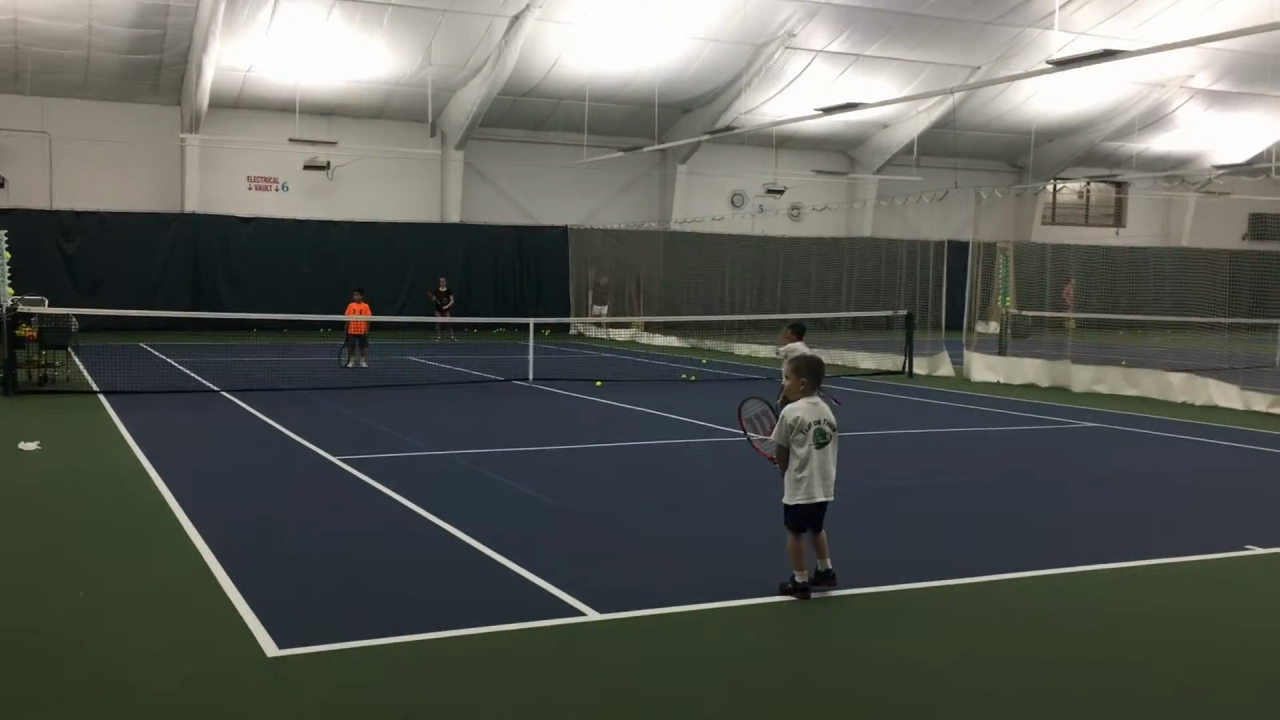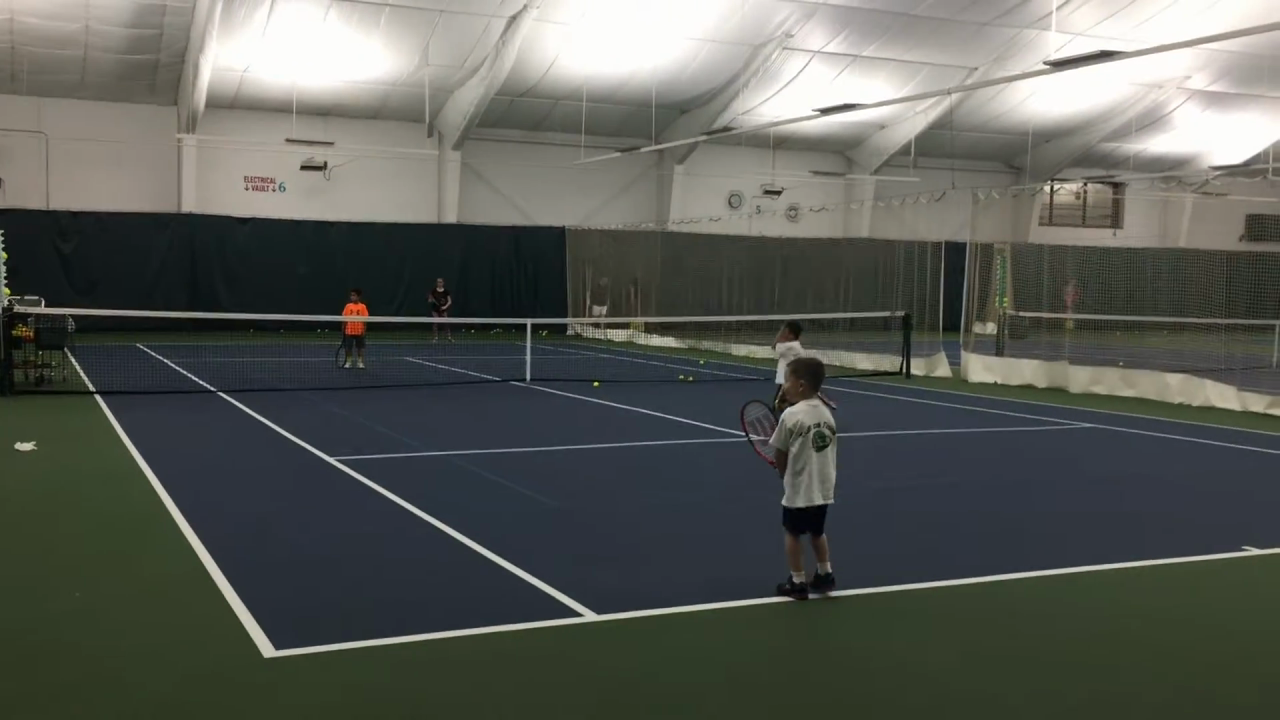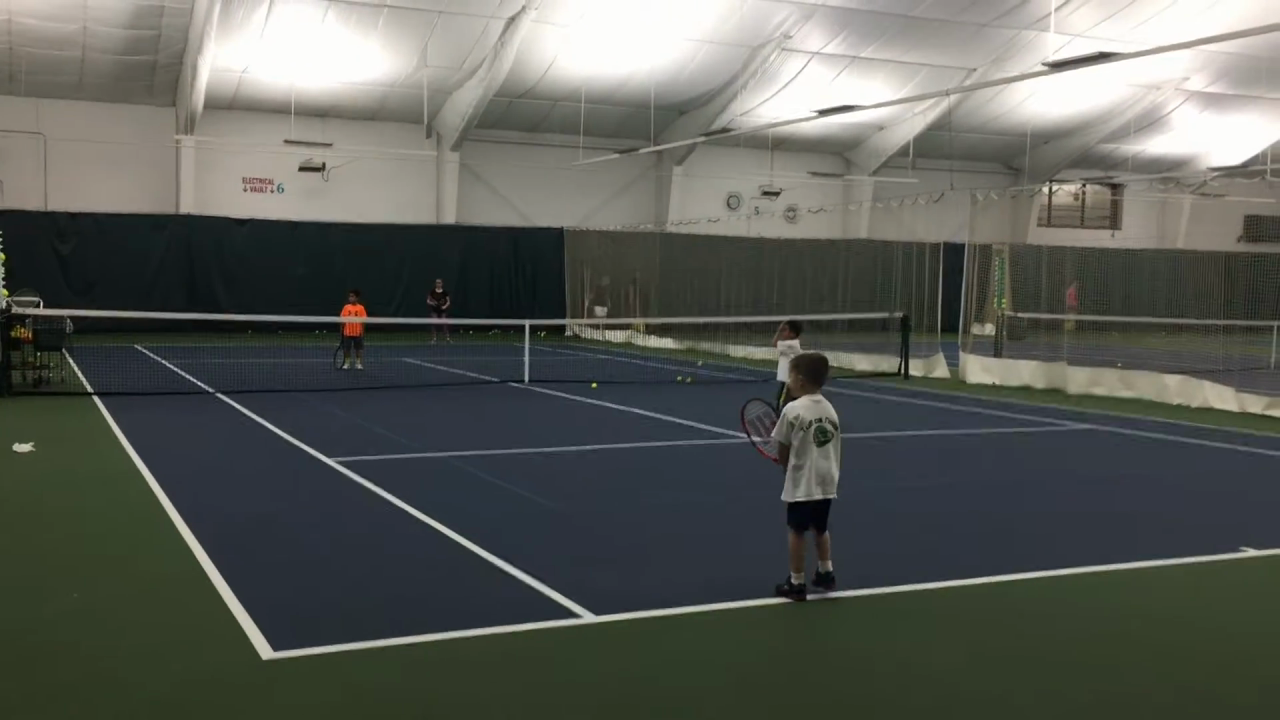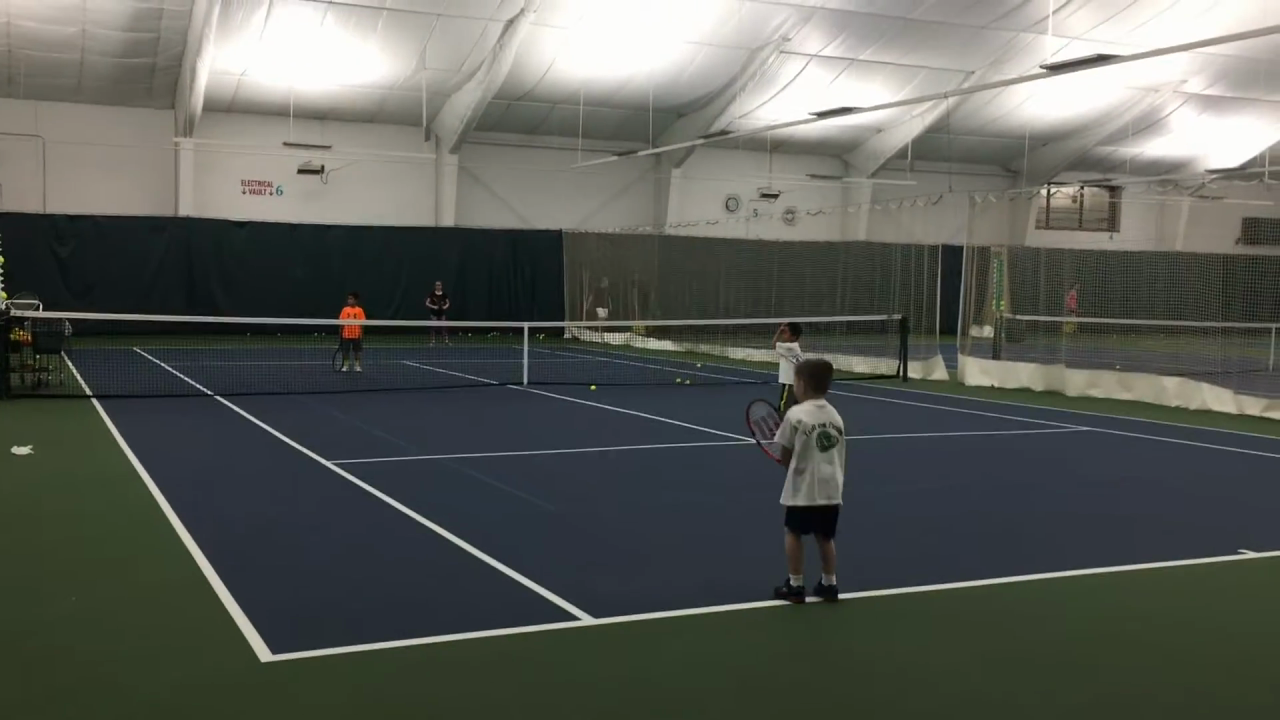
dt=0.1s
person 1, frame 1
left shoulder: (791, 412)
right shoulder: (826, 410)
left elbow: (781, 452)
right elbow: (828, 446)
left wrist: (786, 471)
left hip: (801, 485)
right hip: (824, 484)
left knee: (795, 532)
right knee: (816, 528)
left ankle: (800, 582)
right ankle: (825, 570)
person 1, frame 2
left shoulder: (791, 415)
right shoulder: (826, 413)
left elbow: (781, 455)
right elbow: (827, 449)
left wrist: (784, 474)
left hip: (800, 488)
right hip: (824, 486)
left knee: (793, 533)
right knee: (817, 531)
left ankle: (798, 583)
right ankle: (825, 574)
person 1, frame 3
left shoulder: (793, 410)
right shoulder: (830, 409)
left elbow: (783, 450)
right elbow: (833, 446)
left wrist: (786, 465)
left hip: (802, 484)
right hip: (827, 483)
left knee: (796, 531)
right knee: (819, 528)
left ankle: (796, 584)
right ankle: (826, 573)
person 1, frame 4
left shoulder: (796, 414)
right shoulder: (835, 415)
left elbow: (786, 454)
right elbow: (838, 451)
left wrist: (790, 469)
left hip: (803, 488)
right hip: (831, 489)
left knee: (793, 533)
right knee: (825, 536)
left ankle: (795, 586)
right ankle: (829, 584)
